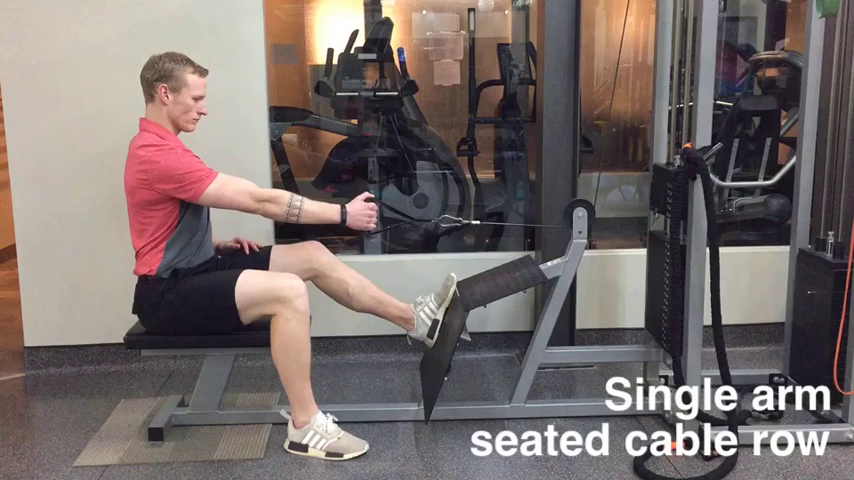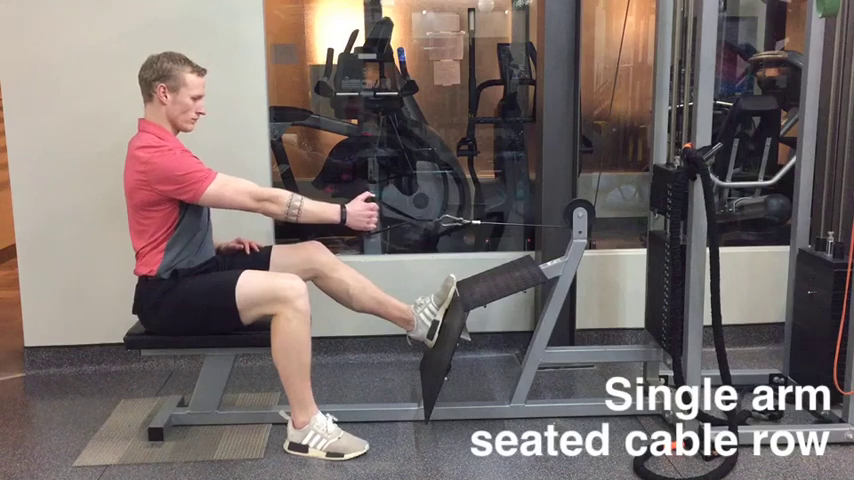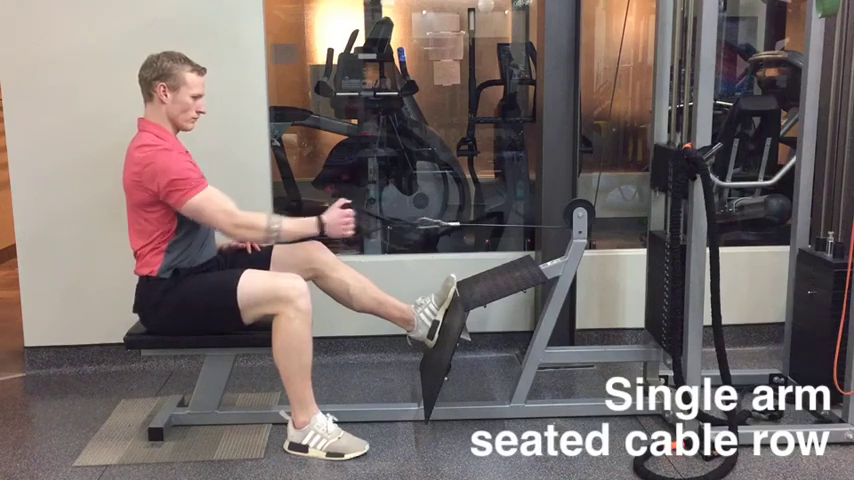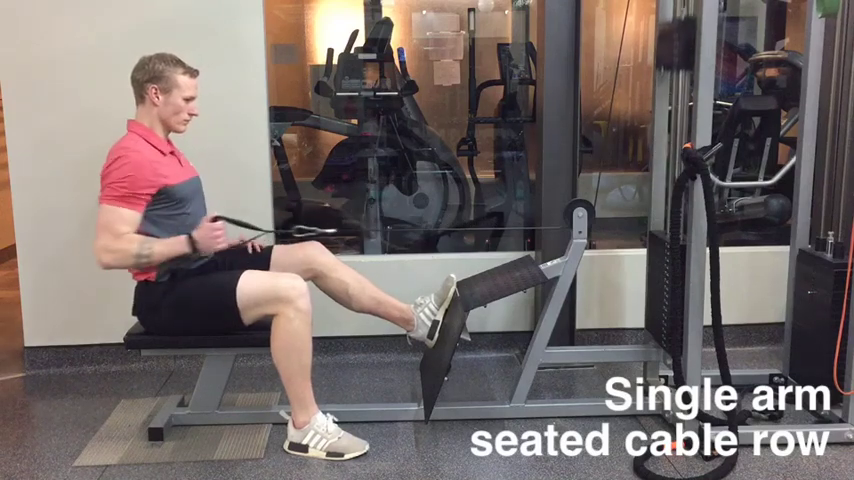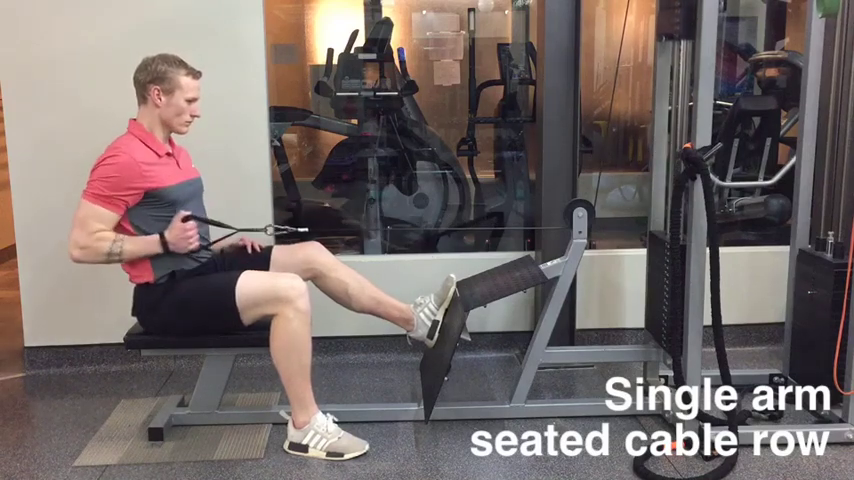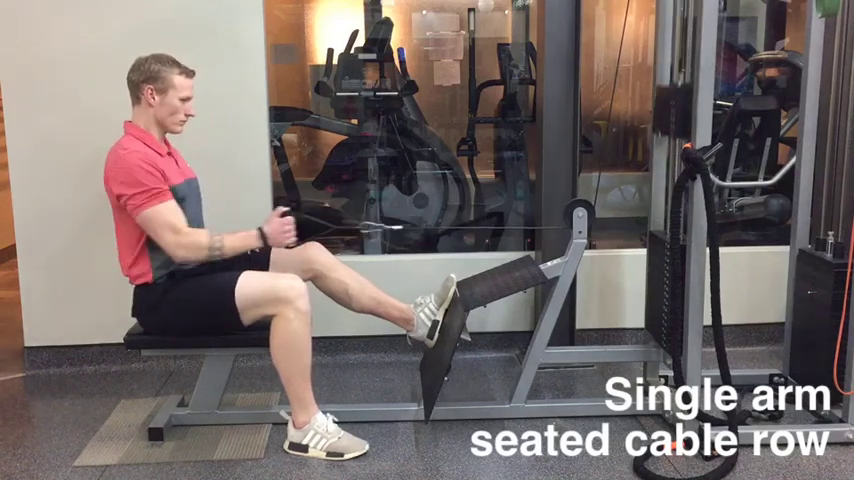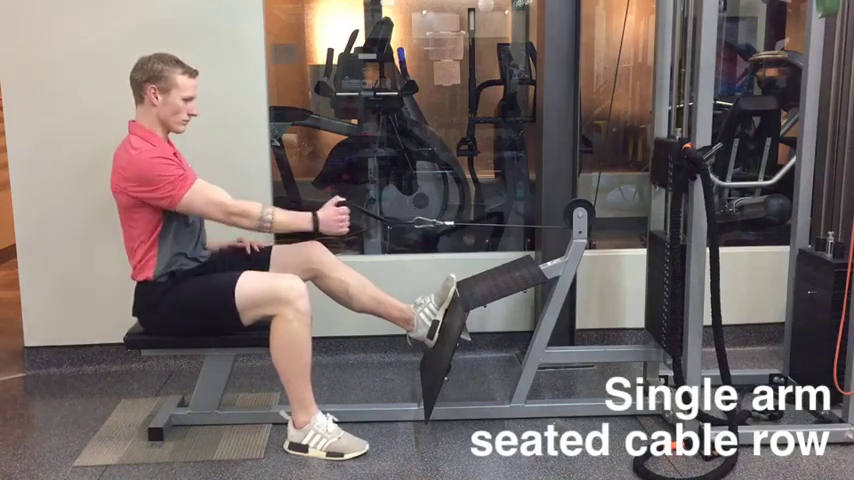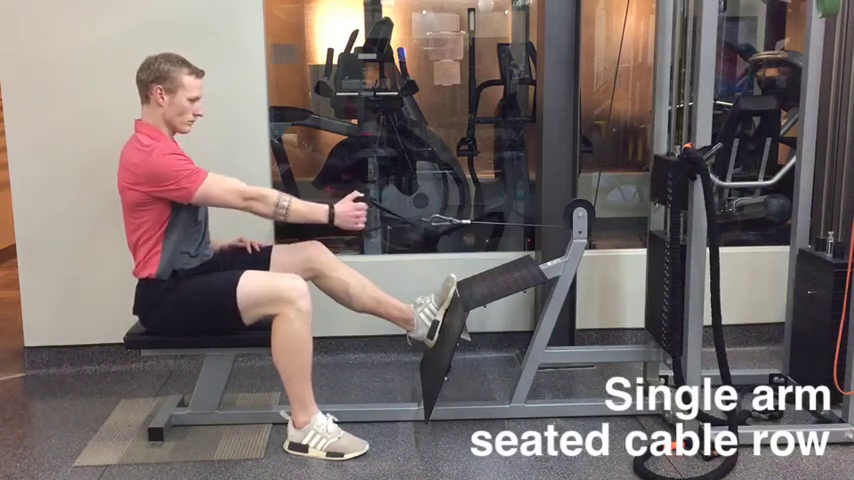
dt=0.5s
person 1, frame 1
left shoulder: (159, 145)
right shoulder: (158, 156)
right elbow: (258, 200)
left wrist: (219, 244)
right wrist: (342, 213)
left hip: (193, 270)
right hip: (168, 293)
left knee: (313, 256)
right knee: (289, 292)
left ankle: (414, 320)
right ankle: (305, 426)
person 1, frame 2
left shoulder: (159, 146)
right shoulder: (157, 155)
right elbow: (259, 199)
left wrist: (219, 246)
right wrist: (342, 213)
left hip: (193, 271)
right hip: (169, 294)
left knee: (312, 256)
right knee: (289, 292)
left ankle: (414, 320)
right ankle: (305, 427)
person 1, frame 3
left shoulder: (161, 145)
right shoulder: (157, 156)
right elbow: (237, 223)
right wrist: (320, 223)
left hip: (195, 270)
right hip: (169, 292)
left knee: (313, 255)
right knee: (291, 291)
left ankle: (415, 321)
right ankle: (305, 427)
person 1, frame 4
left shoulder: (160, 148)
right shoulder: (131, 158)
right elbow: (111, 251)
left wrist: (218, 241)
right wrist: (192, 242)
left hip: (198, 269)
right hip: (167, 294)
left knee: (312, 254)
right knee: (290, 292)
left ankle: (414, 321)
right ankle: (305, 426)
person 1, frame 5
left shoulder: (171, 150)
right shoulder: (125, 160)
right elbow: (83, 245)
left wrist: (223, 245)
right wrist: (165, 242)
left hip: (199, 268)
right hip: (166, 294)
left knee: (310, 254)
right knee: (289, 290)
left ankle: (415, 320)
right ankle: (305, 426)
person 1, frame 6
left shoulder: (159, 149)
right shoulder: (132, 159)
right elbow: (181, 245)
left wrist: (241, 242)
right wrist: (259, 237)
left hip: (192, 274)
right hip: (166, 295)
left knee: (311, 256)
right knee: (289, 292)
left ankle: (415, 321)
right ankle: (305, 426)
person 1, frame 7
left shoulder: (158, 148)
right shoulder: (141, 158)
right elbow: (231, 210)
left wrist: (221, 246)
right wrist: (314, 220)
left hip: (193, 269)
right hip: (166, 294)
left knee: (312, 256)
right knee: (289, 292)
left ankle: (415, 320)
right ankle: (305, 426)
person 1, frame 8
left shoulder: (156, 146)
right shoulder: (151, 155)
right elbow: (248, 198)
left wrist: (221, 246)
right wrist: (331, 213)
left hip: (193, 269)
right hip: (168, 294)
left knee: (312, 255)
right knee: (291, 293)
left ankle: (414, 320)
right ankle: (305, 426)
